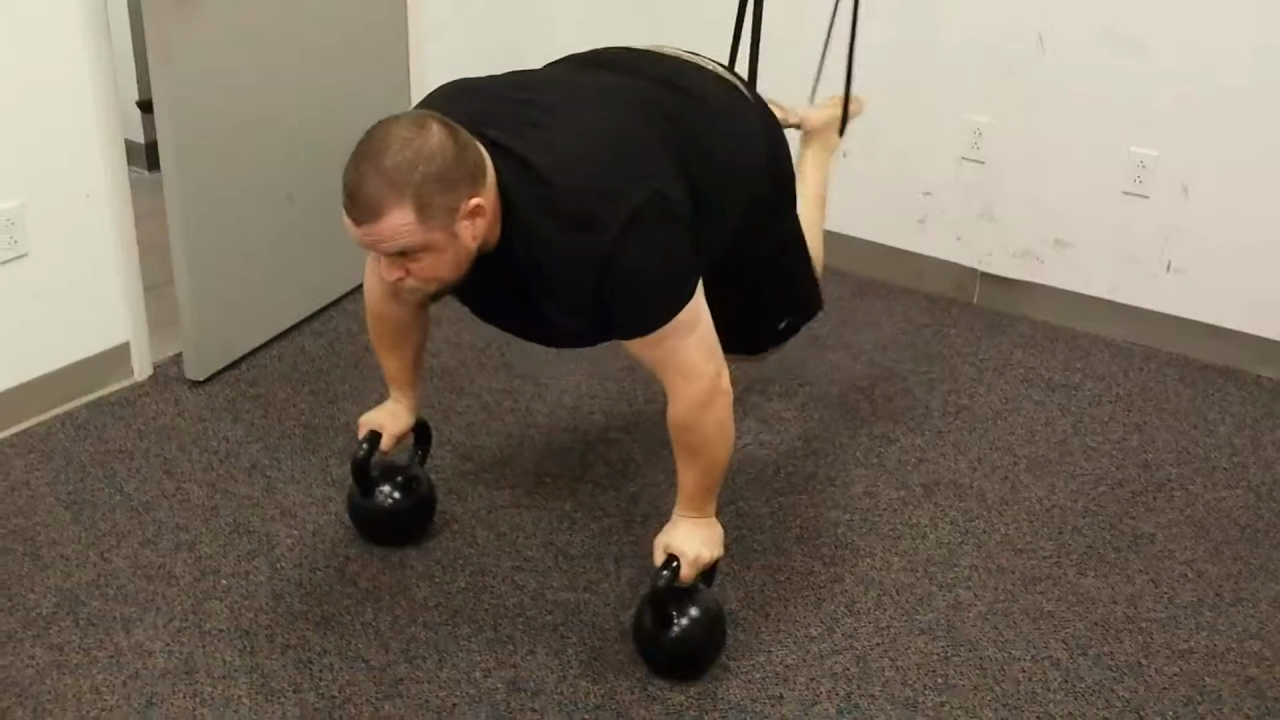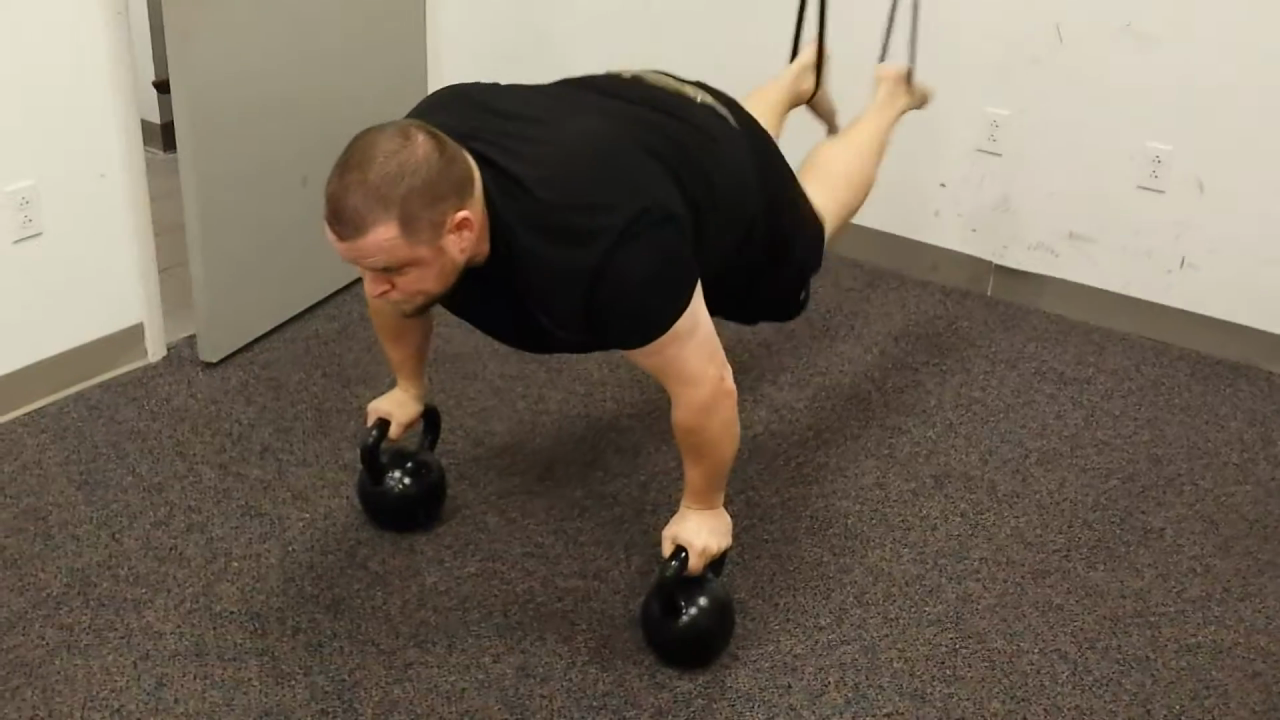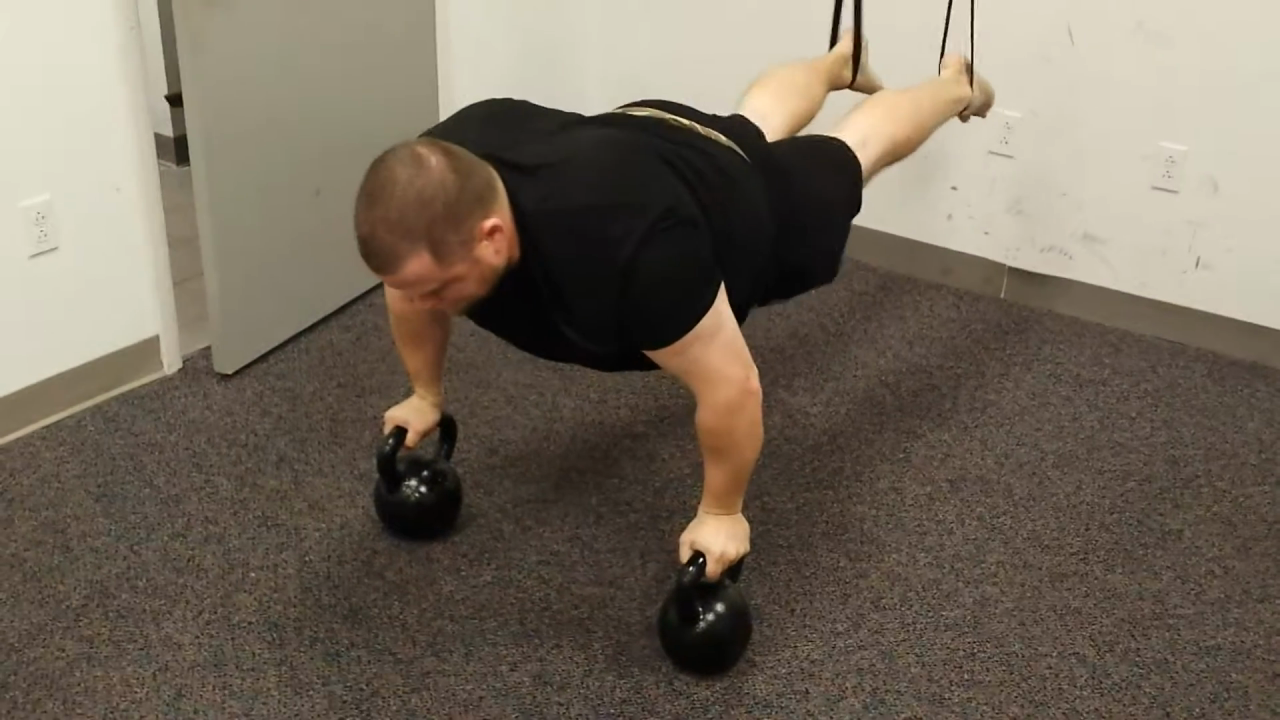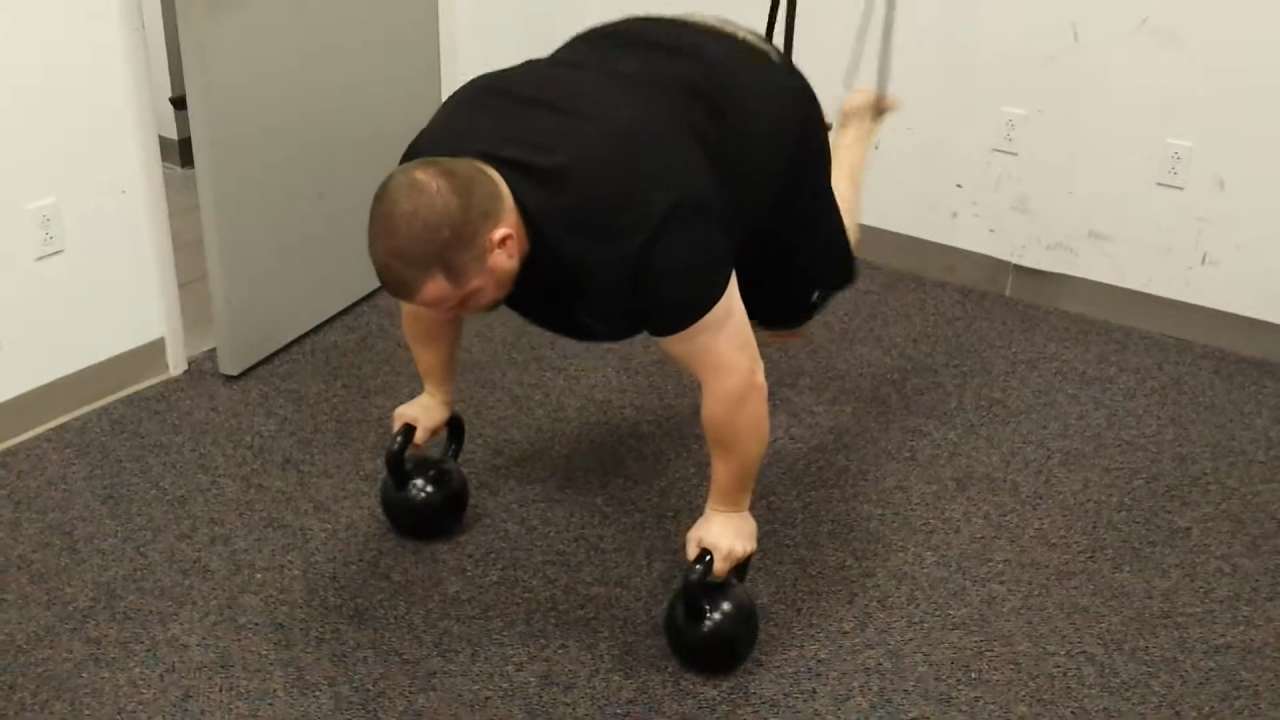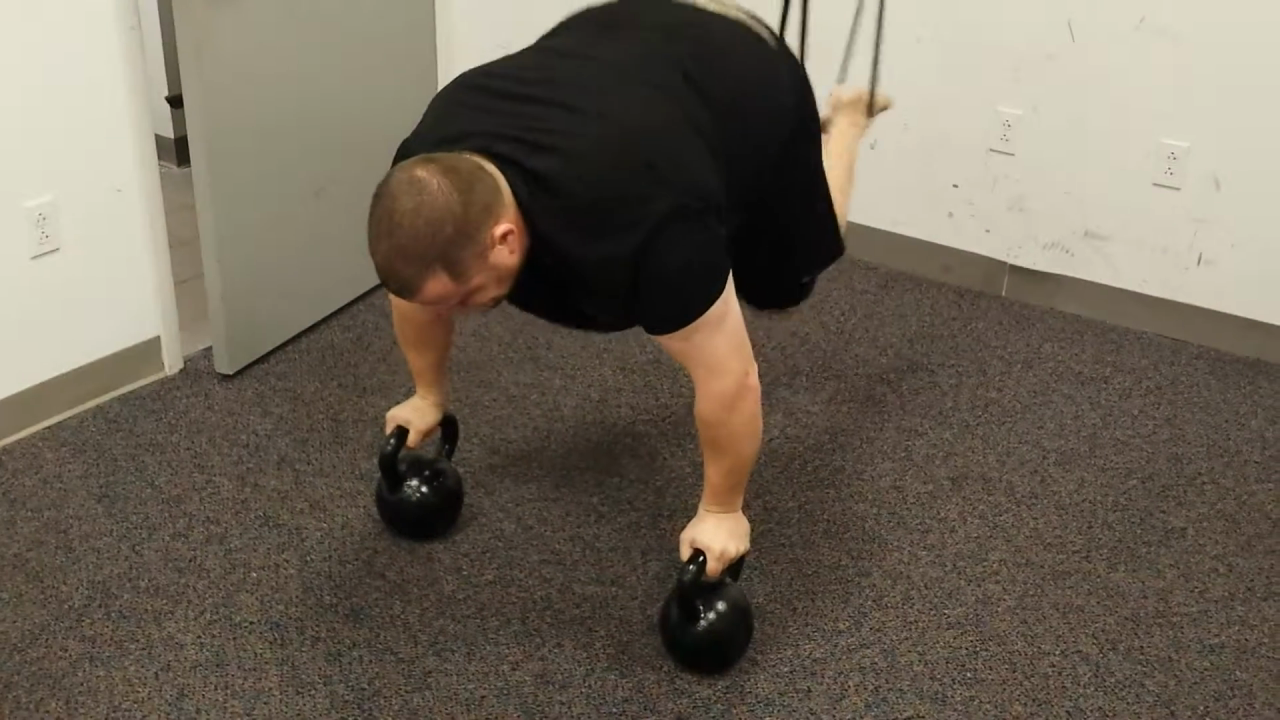
dt=0.5s
person 1, frame 1
left shoulder: (601, 232)
right shoulder: (415, 177)
left elbow: (700, 383)
right elbow: (390, 283)
left wrist: (695, 518)
right wrist: (402, 400)
left hip: (728, 140)
left knee: (756, 333)
left ankle: (819, 137)
right ankle: (744, 110)
person 1, frame 2
left shoulder: (593, 245)
right shoulder: (415, 166)
left elbow: (706, 386)
right elbow: (393, 287)
left wrist: (703, 509)
right wrist: (409, 388)
left hip: (723, 169)
left knee: (805, 226)
left ankle: (888, 97)
right ankle: (798, 79)
person 1, frame 3
left shoulder: (623, 250)
right shoulder: (436, 191)
left elbow: (730, 387)
right elbow: (413, 293)
left wrist: (721, 514)
right wrist: (425, 395)
left hip: (745, 200)
right hip: (652, 138)
left knee: (853, 147)
right knee: (758, 123)
left ankle: (951, 87)
right ankle: (838, 61)
person 1, frame 4
left shoulder: (633, 232)
right shoulder: (432, 176)
left elbow: (737, 378)
right elbow: (420, 273)
left wrist: (728, 513)
right wrist: (435, 393)
left hip: (757, 110)
left knee: (784, 315)
left ankle: (854, 124)
person 1, frame 5
left shoulder: (627, 225)
right shoulder: (430, 166)
left elbow: (730, 378)
right elbow: (418, 285)
left wrist: (721, 512)
right wrist: (429, 397)
left hip: (742, 79)
left knee: (781, 288)
left ankle: (846, 117)
right ankle: (783, 86)
